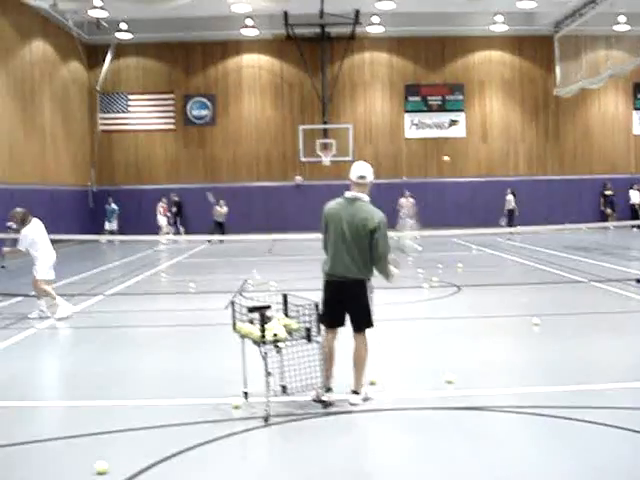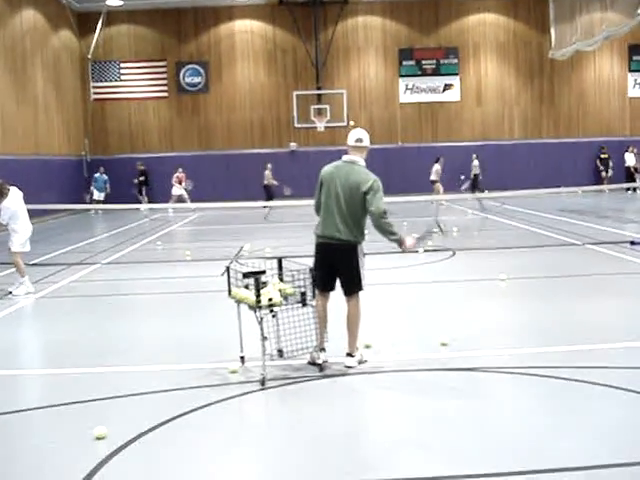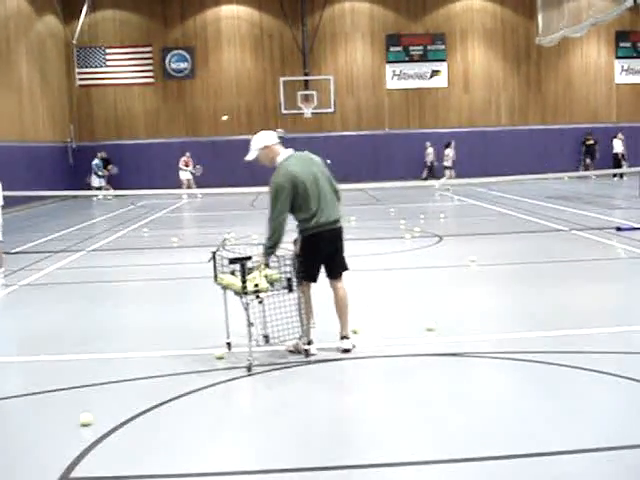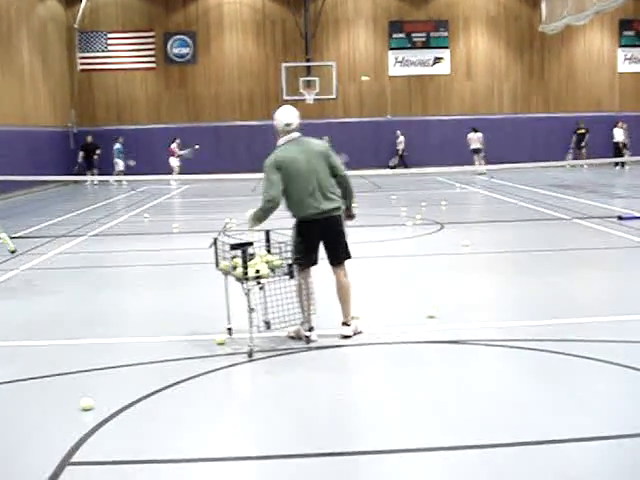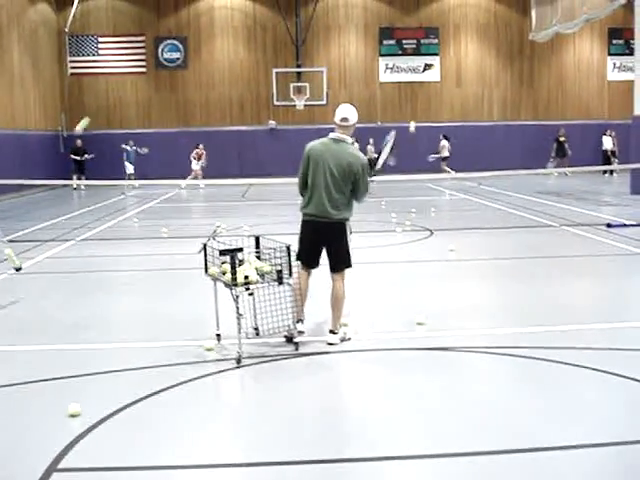
dt=1s
person 1, frame 1
left shoulder: (330, 208)
right shoulder: (376, 216)
left elbow: (327, 245)
right elbow: (380, 256)
right wrist: (387, 272)
left hip: (332, 279)
right hip: (358, 281)
left knee: (330, 333)
right knee: (360, 335)
left ankle: (326, 388)
right ankle: (357, 390)
person 1, frame 2
left shoulder: (326, 171)
right shoulder: (369, 180)
left elbow: (317, 207)
right elbow: (379, 217)
right wrist: (400, 240)
left hip: (323, 242)
right hip: (349, 244)
left knee: (321, 296)
right knee: (352, 298)
left ankle: (320, 350)
right ankle: (352, 353)
person 1, frame 3
left shoulder: (281, 177)
right shoulder: (311, 157)
left elbow: (278, 219)
right elbow: (336, 192)
left wrist: (269, 251)
left hip: (312, 233)
right hip: (335, 227)
left knee: (304, 286)
right knee: (337, 282)
left ankle: (306, 341)
right ankle: (345, 337)
person 1, frame 4
left shoulder: (275, 159)
right shoulder: (319, 145)
left elbow: (272, 200)
right elbow: (343, 177)
left wrist: (256, 217)
right wrist: (349, 207)
left hip: (306, 221)
right hip: (333, 215)
left knee: (303, 272)
right knee: (340, 269)
left ankle: (306, 327)
right ankle: (348, 323)
person 1, frame 5
left shoulder: (312, 148)
right shoulder: (358, 159)
left elbow: (302, 185)
right elbow: (359, 196)
left hip: (310, 219)
right hip: (337, 222)
left knee: (304, 270)
right knee: (338, 276)
left ankle: (299, 320)
right ankle: (335, 330)
